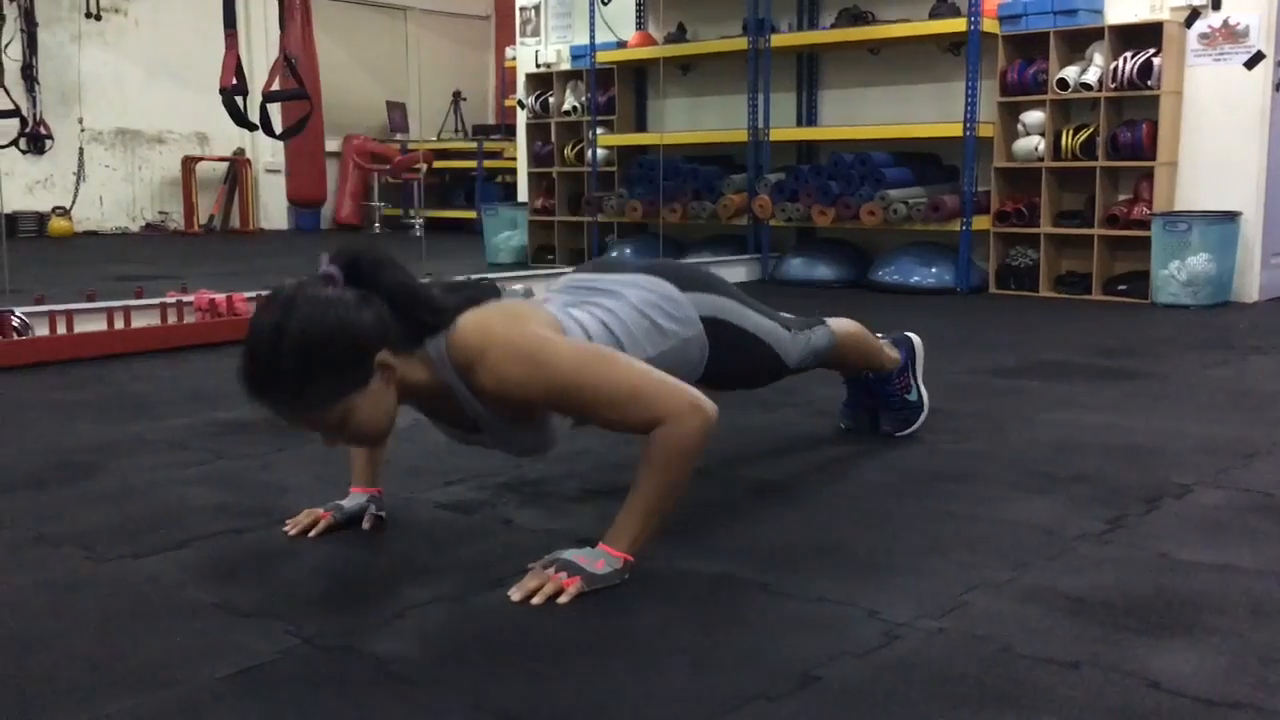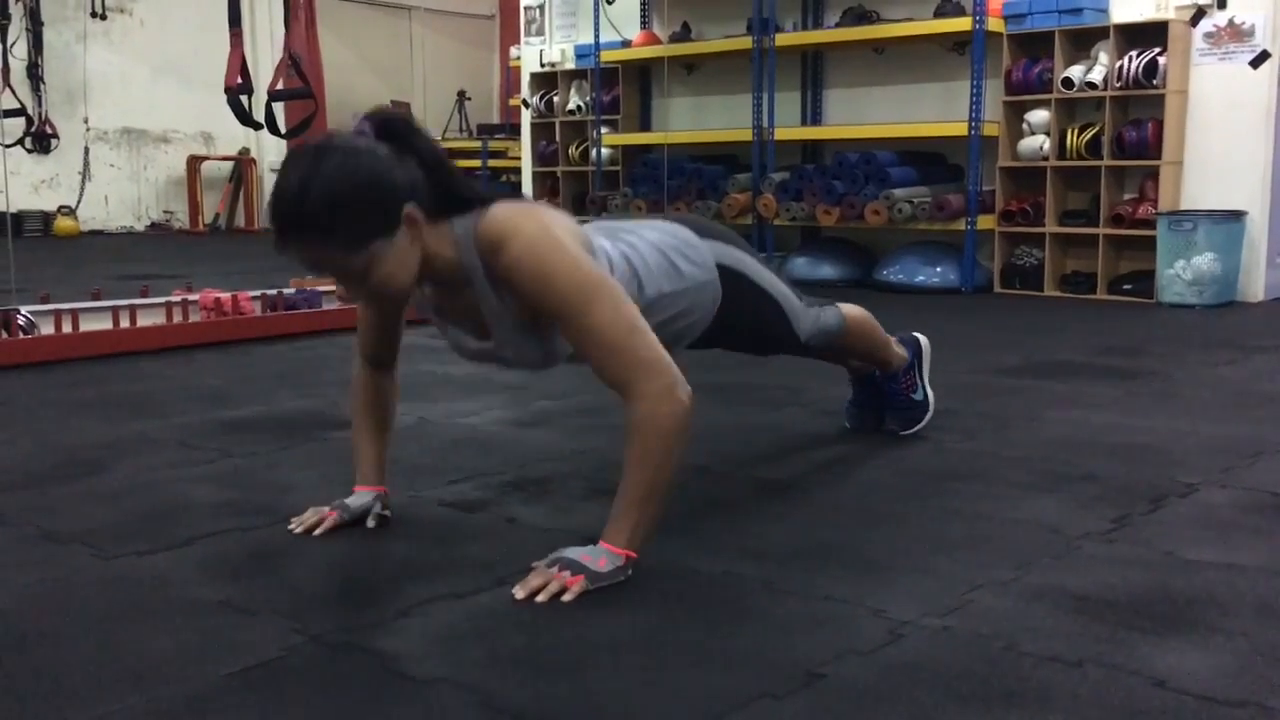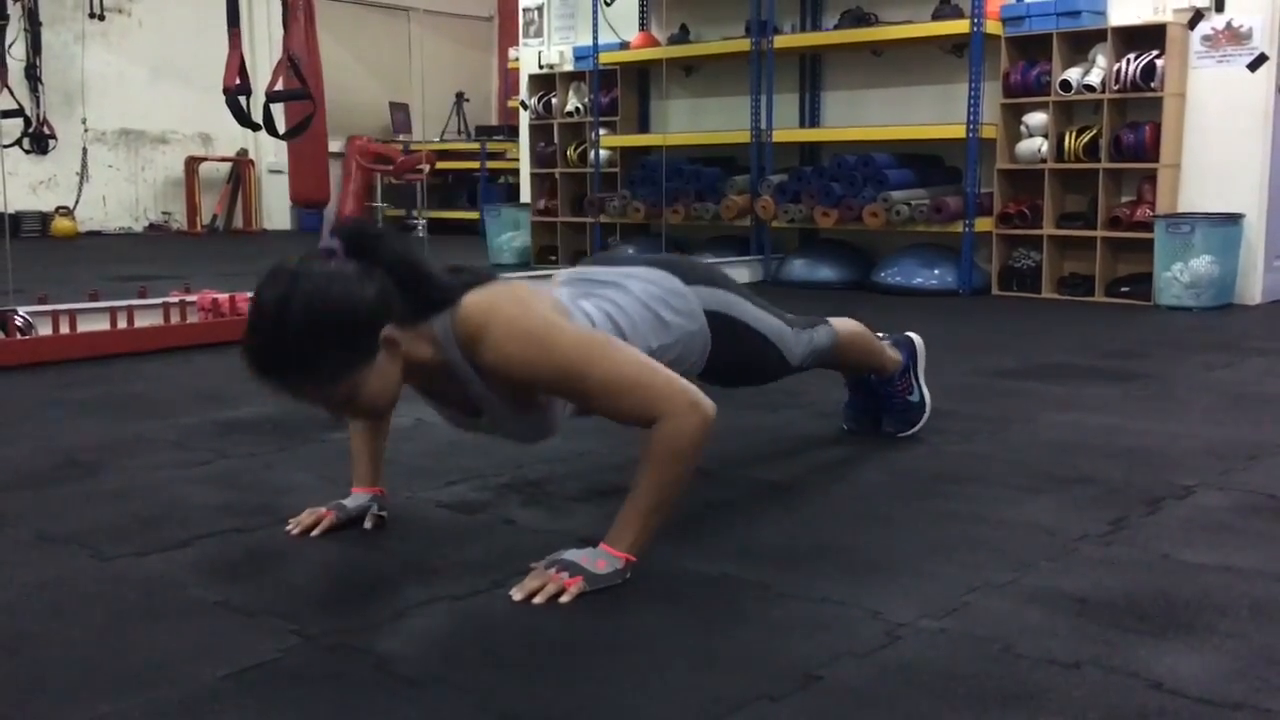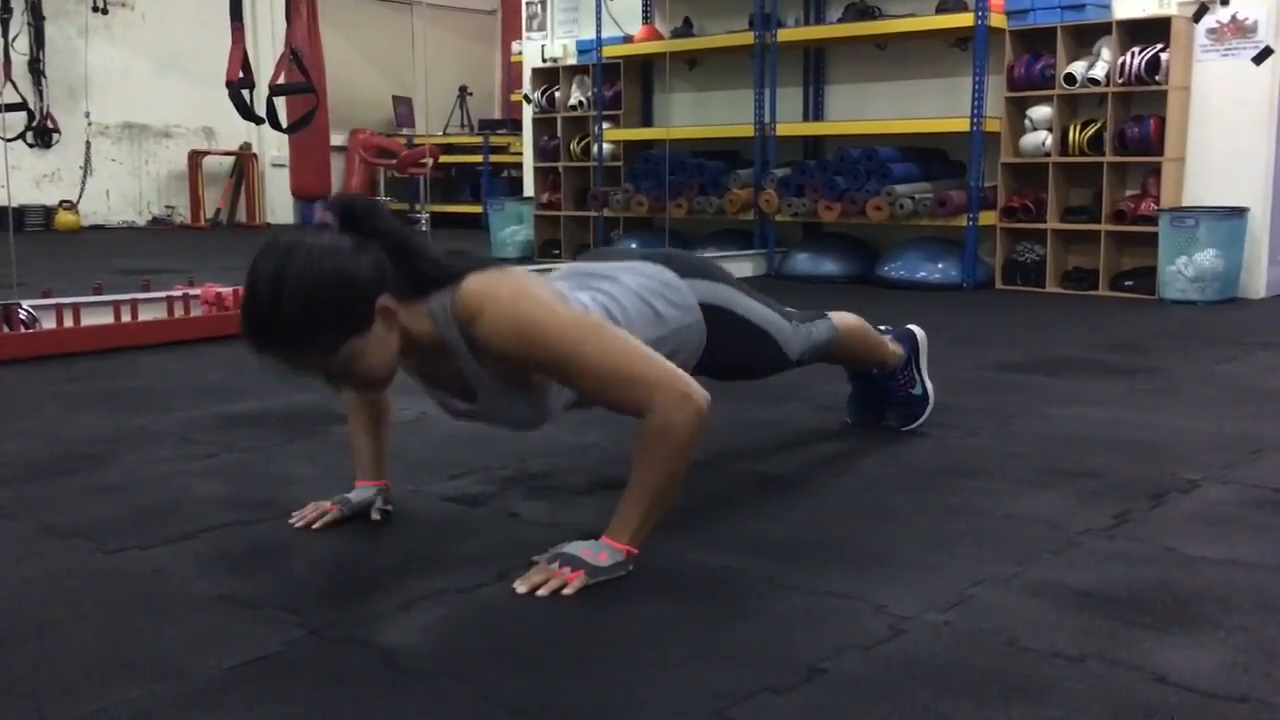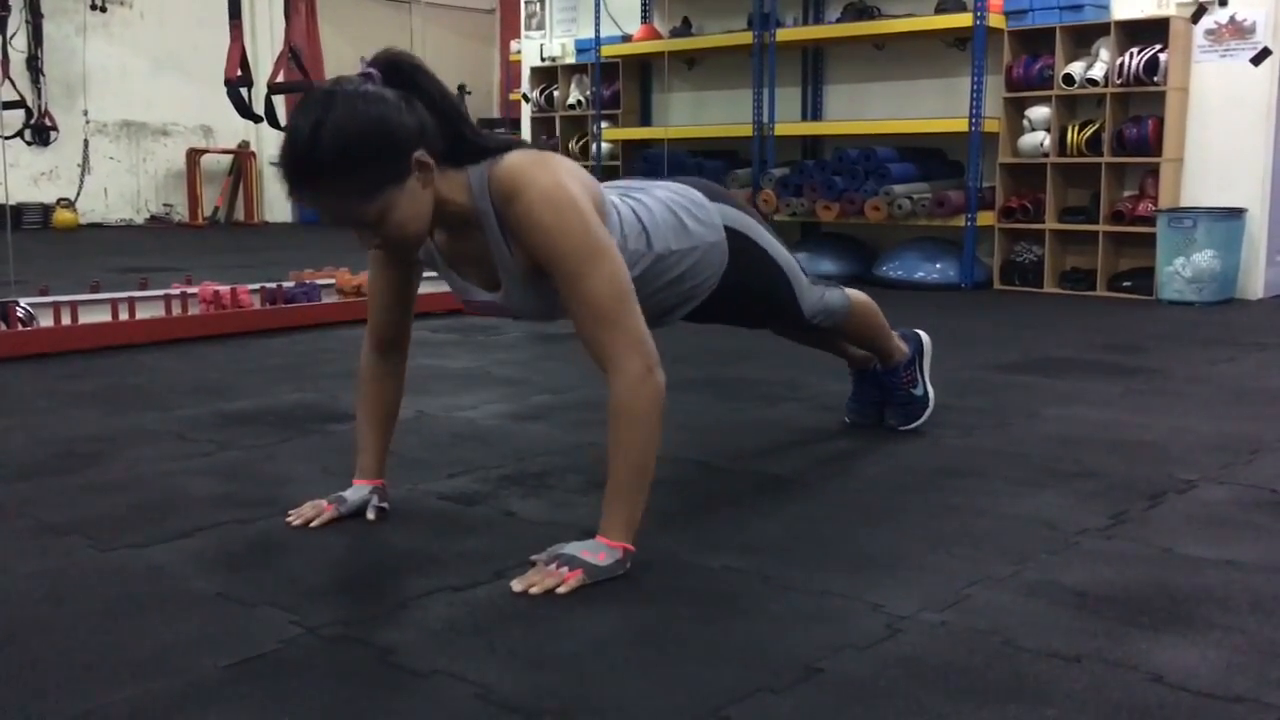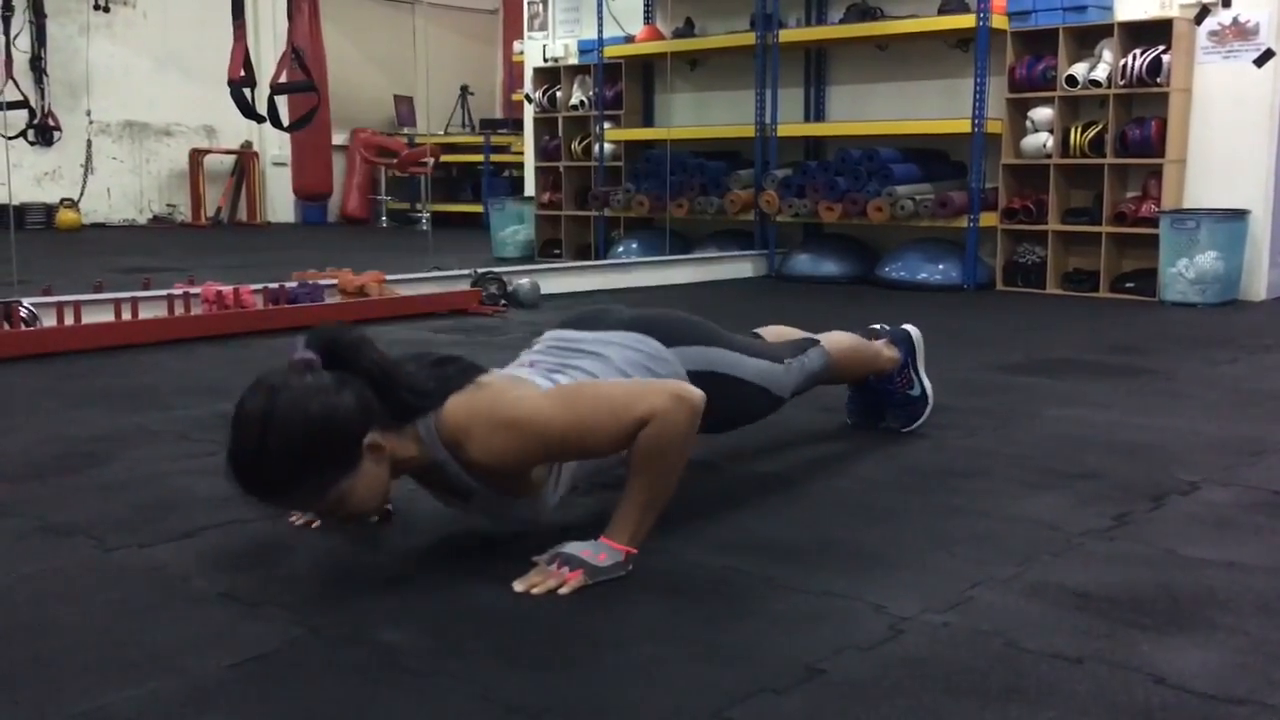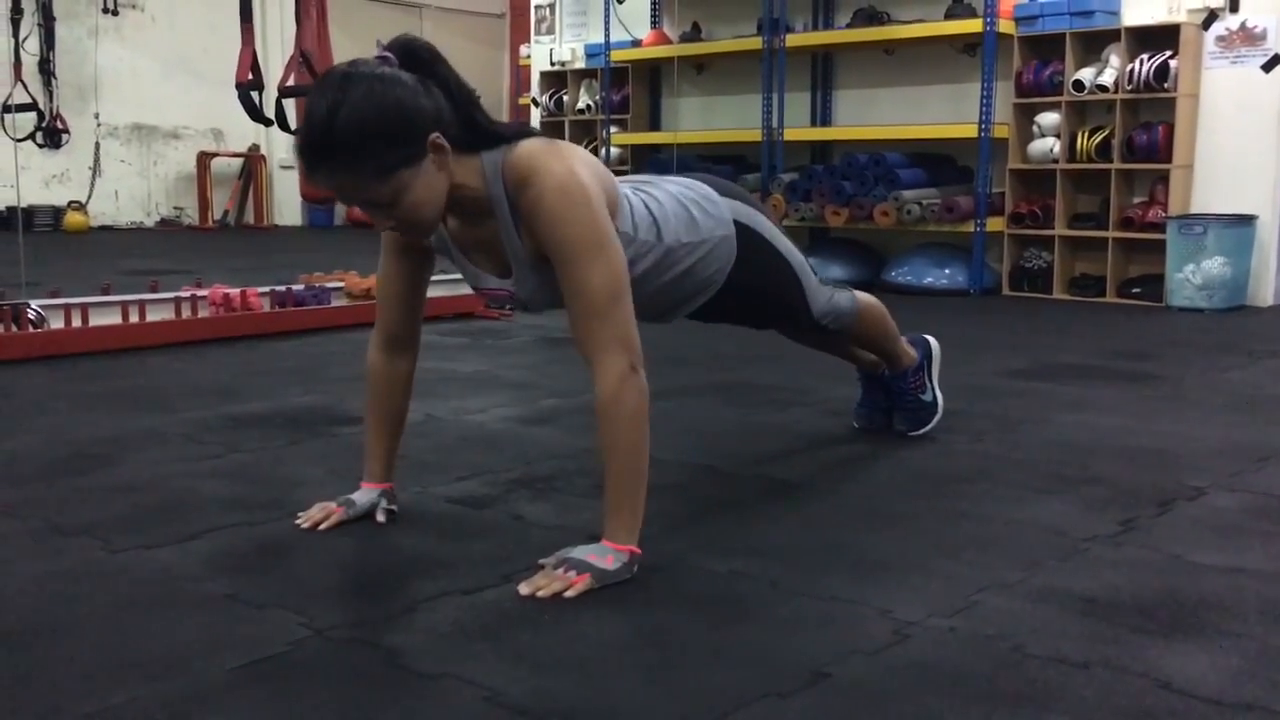
dt=0.7s
person 1, frame 1
left shoulder: (498, 359)
right shoulder: (383, 342)
left elbow: (691, 414)
left wrist: (614, 551)
right wrist: (362, 489)
left hip: (676, 318)
right hip: (598, 299)
left knee: (796, 348)
right knee: (777, 339)
left ankle: (892, 358)
right ankle: (867, 387)
person 1, frame 2
left shoulder: (522, 246)
right shoulder: (396, 249)
left elbow: (663, 395)
right elbow: (373, 362)
left wrist: (616, 551)
right wrist: (369, 485)
left hip: (695, 270)
right hip: (623, 256)
left knee: (810, 329)
right knee: (798, 344)
left ankle: (901, 360)
right ankle: (866, 379)
person 1, frame 3
left shoulder: (503, 335)
right shoulder: (385, 326)
left elbow: (688, 413)
left wrist: (615, 550)
right wrist: (364, 488)
left hip: (682, 314)
right hip: (602, 295)
left knee: (798, 347)
right knee: (786, 346)
left ankle: (892, 361)
right ankle: (868, 386)
person 1, frame 4
left shoulder: (499, 315)
right shoulder: (383, 314)
left elbow: (682, 403)
right elbow: (364, 390)
left wrist: (616, 546)
right wrist: (368, 482)
left hip: (679, 307)
right hip: (598, 290)
left knee: (800, 340)
right knee: (788, 336)
left ankle: (895, 352)
right ankle: (872, 369)
person 1, frame 5
left shoulder: (535, 197)
right shoulder: (404, 201)
left elbow: (635, 370)
right elbow: (383, 347)
left wrist: (612, 541)
right wrist: (368, 478)
left hip: (705, 239)
right hip: (634, 227)
left knee: (810, 312)
right knee: (791, 327)
left ankle: (899, 364)
right ankle: (870, 375)
person 1, frame 6
left shoulder: (481, 433)
right shoulder: (370, 396)
left elbow: (680, 404)
left wrist: (617, 545)
right wrist: (360, 499)
left hip: (666, 364)
right hip: (583, 348)
left knee: (788, 373)
right knee: (762, 349)
left ankle: (890, 352)
right ankle: (874, 348)
person 1, frame 7
left shoulder: (549, 183)
right shoulder: (414, 193)
left elbow: (618, 367)
right elbow: (392, 345)
left wrist: (619, 546)
right wrist: (375, 484)
left hip: (718, 238)
right hip: (659, 268)
left knee: (820, 312)
right knee: (798, 329)
left ankle: (908, 360)
right ankle: (877, 372)
